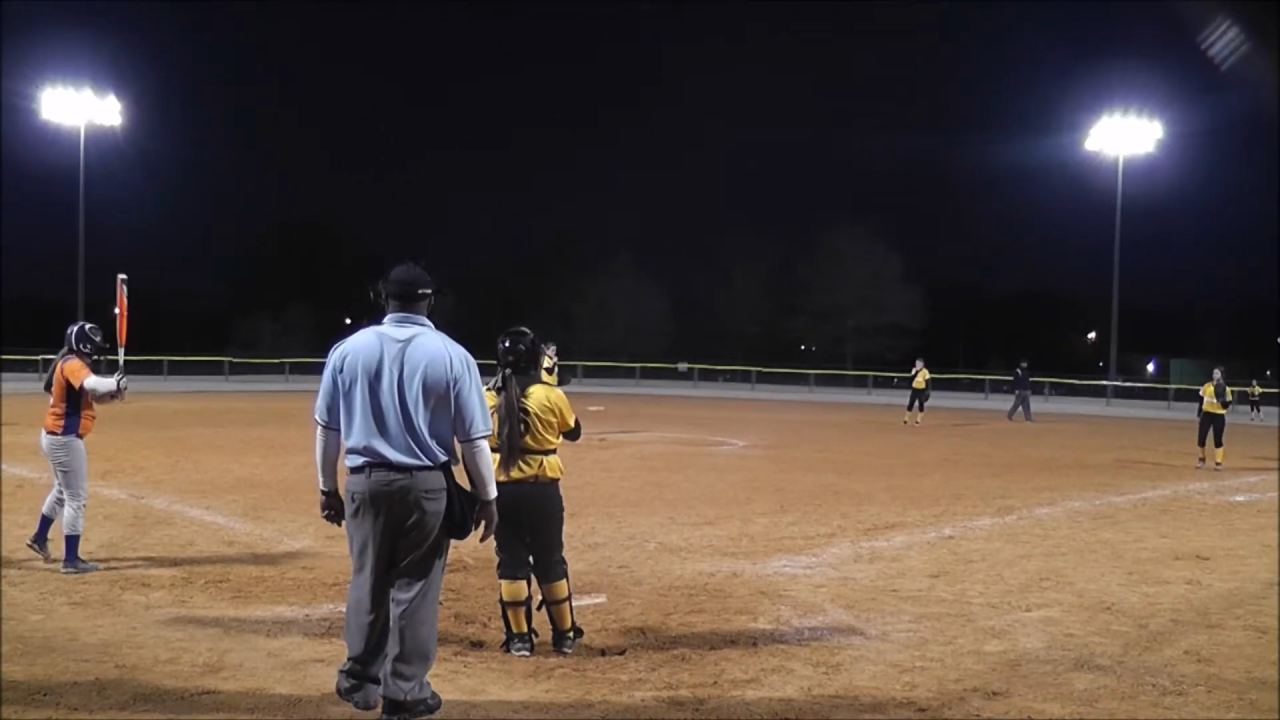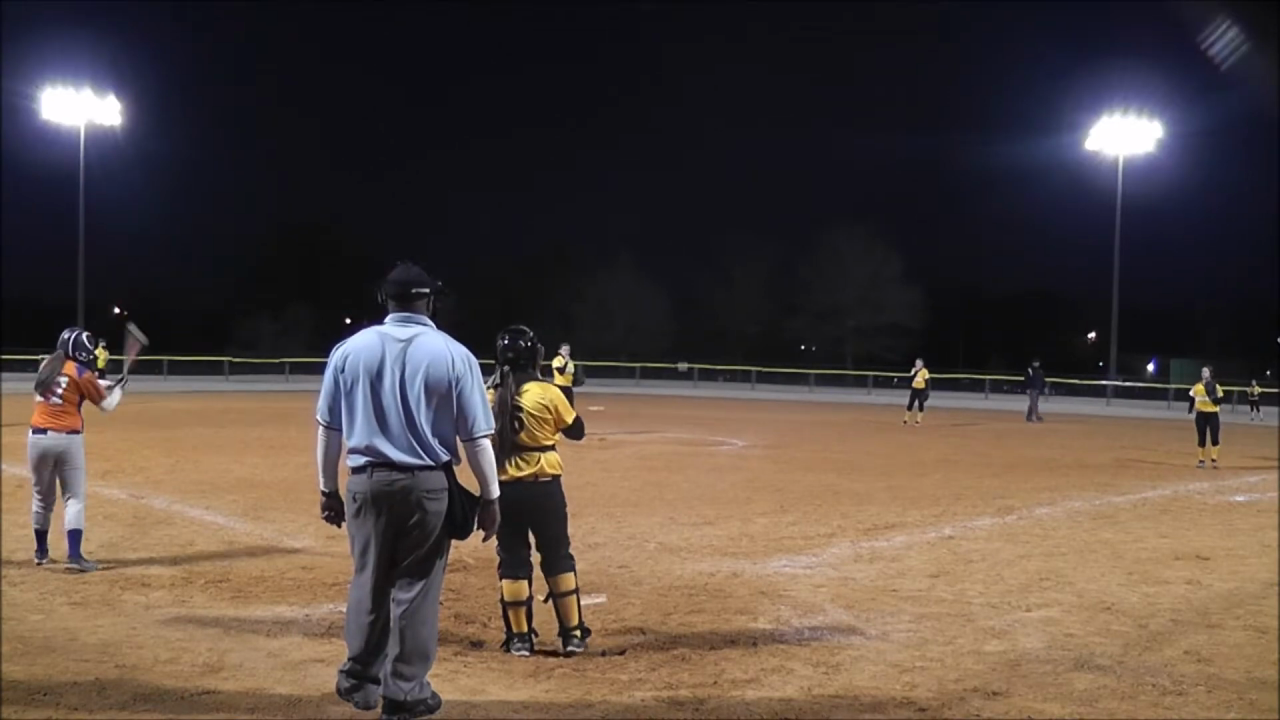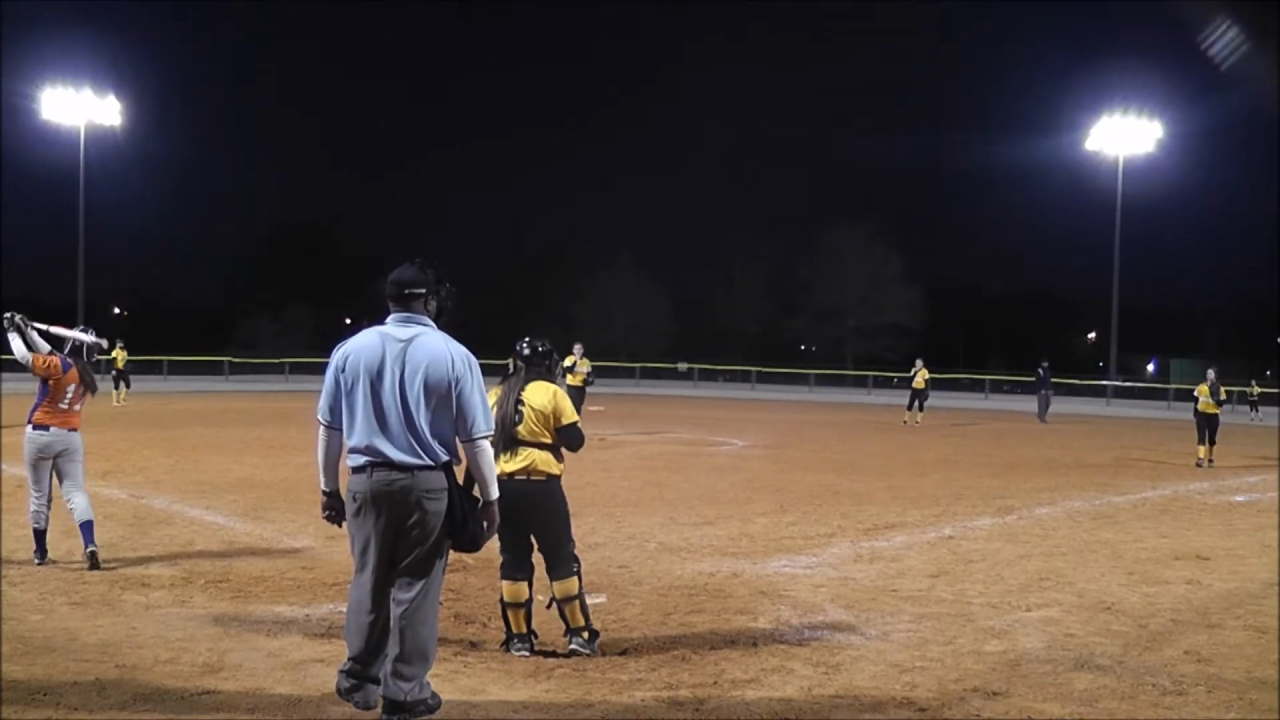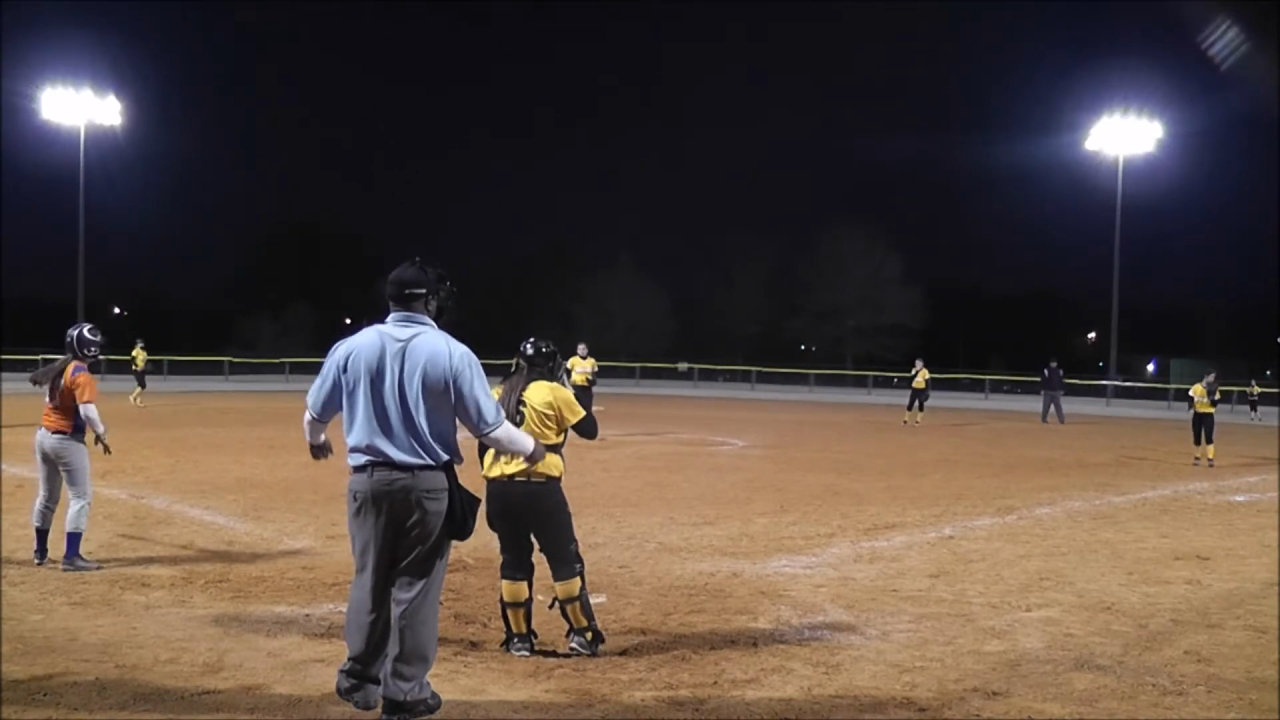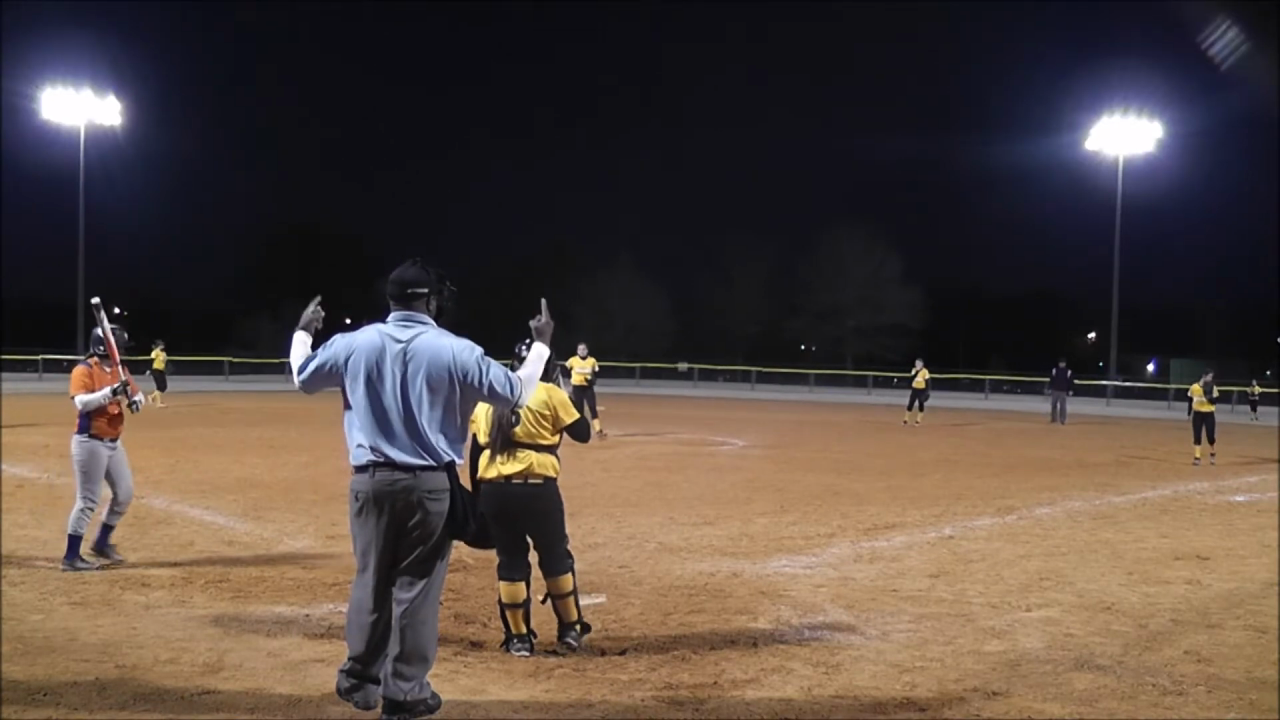
dt=0.5s
person 1, frame 1
left shoulder: (349, 349)
right shoulder: (451, 355)
left elbow: (328, 429)
right elbow: (474, 438)
left wrist: (328, 488)
right wrist: (487, 497)
left hip: (366, 482)
right hip: (426, 485)
left knee: (368, 583)
right knee: (415, 587)
left ankle: (360, 681)
person 1, frame 2
left shoulder: (350, 349)
right shoulder: (453, 353)
left elbow: (328, 428)
right elbow: (476, 437)
left wrist: (328, 488)
right wrist: (490, 497)
left hip: (367, 481)
right hip: (428, 484)
left knee: (369, 582)
right knee: (416, 586)
left ankle: (360, 681)
person 1, frame 3
left shoulder: (351, 349)
right shoulder: (454, 355)
left elbow: (330, 429)
right elbow: (476, 439)
left wrist: (329, 489)
right wrist: (490, 498)
left hip: (368, 482)
right hip: (428, 485)
left knee: (369, 582)
right knee: (416, 587)
left ankle: (360, 682)
person 1, frame 4
left shoulder: (352, 348)
right shoulder: (453, 353)
left elbow: (315, 413)
right elbow: (491, 426)
left wrist: (315, 439)
right wrist: (531, 446)
left hip: (369, 480)
right hip: (428, 484)
left knee: (370, 582)
right knee: (417, 586)
left ankle: (361, 681)
person 1, frame 5
left shoulder: (353, 345)
right shoulder: (456, 351)
left elbow: (303, 378)
right elbow: (516, 394)
left wrist: (302, 332)
right wrist: (540, 344)
left hip: (371, 481)
right hip: (430, 484)
left knee: (370, 581)
right knee: (417, 586)
left ankle: (361, 681)
person 2, frame 1
left shoulder: (487, 397)
right shoulder: (551, 396)
right elbow: (574, 432)
left hip: (502, 490)
right hip: (542, 489)
left knee: (511, 562)
right knee: (550, 561)
left ankle: (519, 638)
right ankle: (565, 634)
person 2, frame 2
left shoulder: (487, 397)
right shoulder: (546, 393)
right elbow: (577, 431)
left hip: (503, 489)
right hip: (543, 487)
left knee: (512, 561)
right knee: (558, 558)
left ankle: (519, 638)
right ankle: (573, 634)
person 2, frame 3
left shoulder: (495, 396)
right shoulder: (551, 393)
right elbow: (573, 441)
right wrist: (571, 434)
left hip: (501, 486)
right hip: (541, 486)
left knee: (513, 561)
right knee: (561, 559)
left ankle: (519, 638)
right ankle: (579, 633)
person 2, frame 4
left shoulder: (495, 396)
right shoulder: (554, 393)
left elbow: (483, 448)
right elbow: (589, 429)
right wrist: (570, 395)
left hip: (499, 488)
right hip: (540, 487)
left knee: (513, 562)
right knee: (564, 558)
left ankle: (519, 638)
right ankle: (583, 634)
person 2, frame 5
left shoulder: (487, 399)
right shoulder: (549, 393)
left elbow: (475, 452)
right elbow: (582, 433)
left wrist: (477, 497)
right wrist: (564, 397)
left hip: (494, 489)
right hip: (537, 487)
left knee: (510, 562)
right knee: (556, 556)
left ankle: (519, 638)
right ankle: (570, 629)
person 3, frame 1
left shoulder: (71, 364)
right shoulder: (72, 364)
left elbow: (93, 394)
right elbow: (93, 385)
left wrist: (114, 389)
right wrist: (116, 382)
left hip: (54, 436)
right hip: (66, 440)
left knee: (62, 489)
right knee: (76, 499)
left ankle: (40, 537)
right ankle: (71, 560)
person 3, frame 2
left shoulder: (48, 364)
right shoulder: (83, 373)
right elbow: (107, 404)
left wrist: (107, 385)
right wrist: (117, 389)
left hip: (38, 438)
right hip: (68, 439)
left knee: (41, 497)
right knee: (75, 497)
left ankle: (41, 552)
right ankle: (74, 556)
person 3, frame 3
left shoulder: (59, 366)
right shoulder: (86, 373)
left elbow: (25, 357)
right elbow: (51, 355)
left wrist: (12, 331)
right wrist: (28, 330)
left hip: (40, 436)
right hip: (69, 438)
left knee: (39, 497)
right knee: (76, 493)
left ankle: (41, 552)
right ankle: (89, 544)
person 3, frame 4
left shoulder: (62, 367)
right shoulder: (82, 375)
right elbow: (88, 413)
right wrist: (101, 434)
left hip: (45, 436)
right hip: (67, 440)
left knee: (47, 496)
right knee: (81, 497)
left ankle: (40, 551)
right ankle: (71, 556)
person 3, frame 5
left shoulder: (118, 370)
right shoulder: (84, 370)
left elbow: (137, 395)
right elbow: (81, 403)
left wrist: (135, 400)
right wrist: (110, 392)
left hip: (113, 443)
right hip: (90, 443)
left knee: (125, 494)
right knee: (87, 500)
left ankle: (102, 543)
right ankle: (71, 557)
